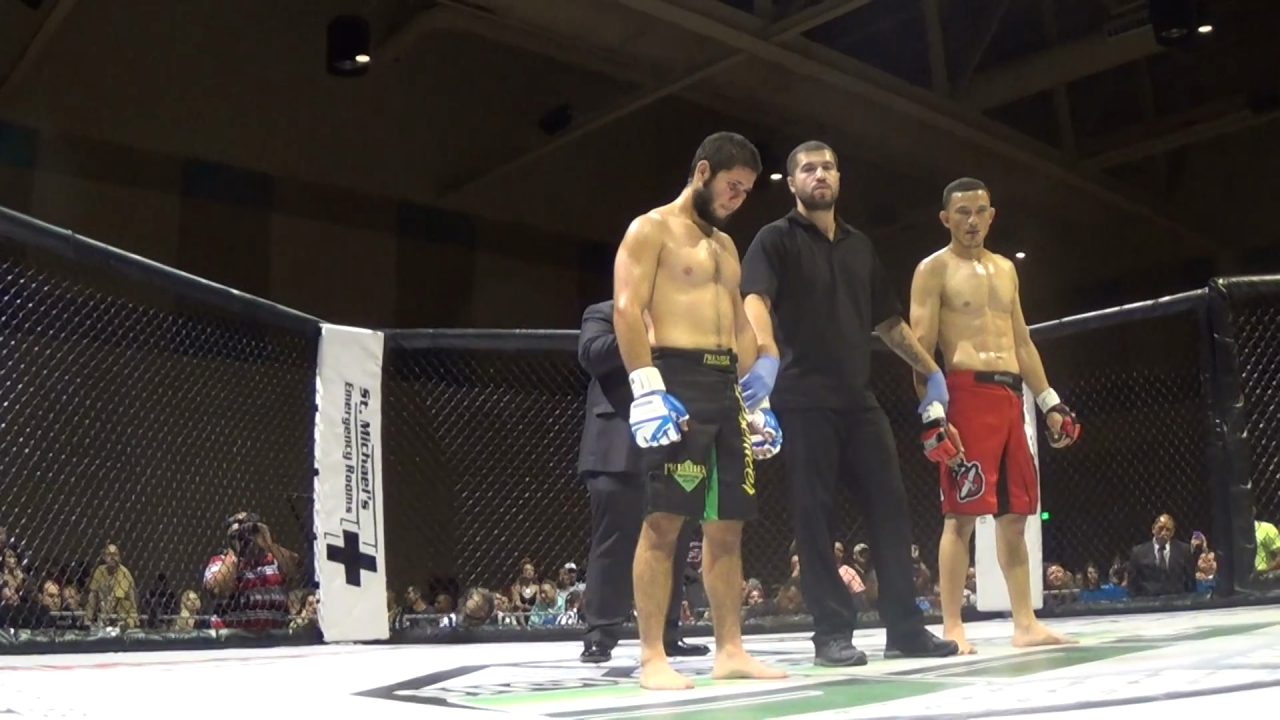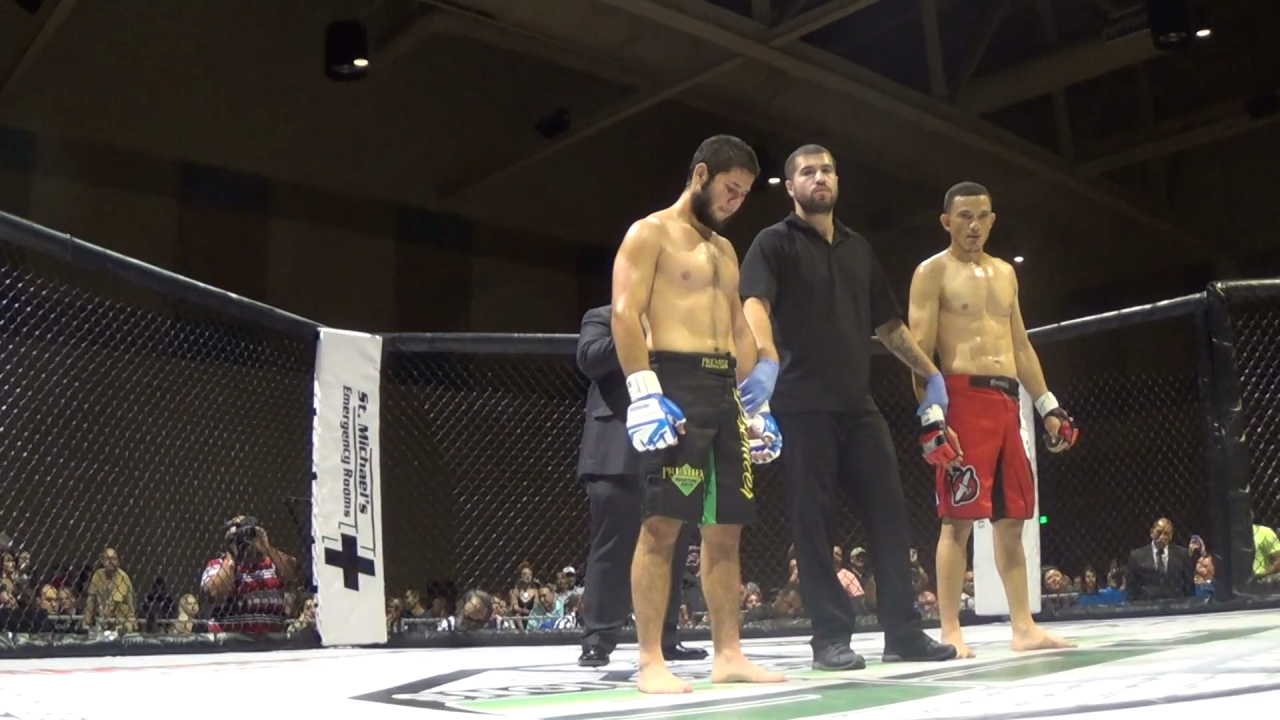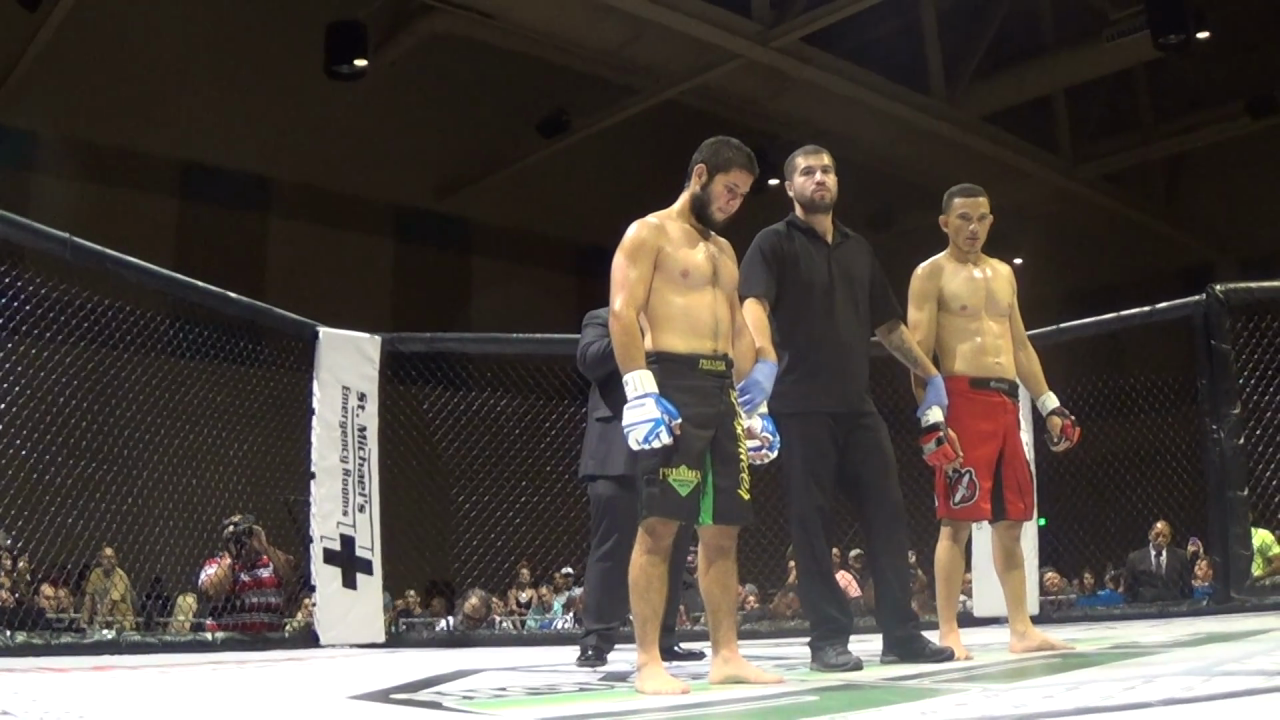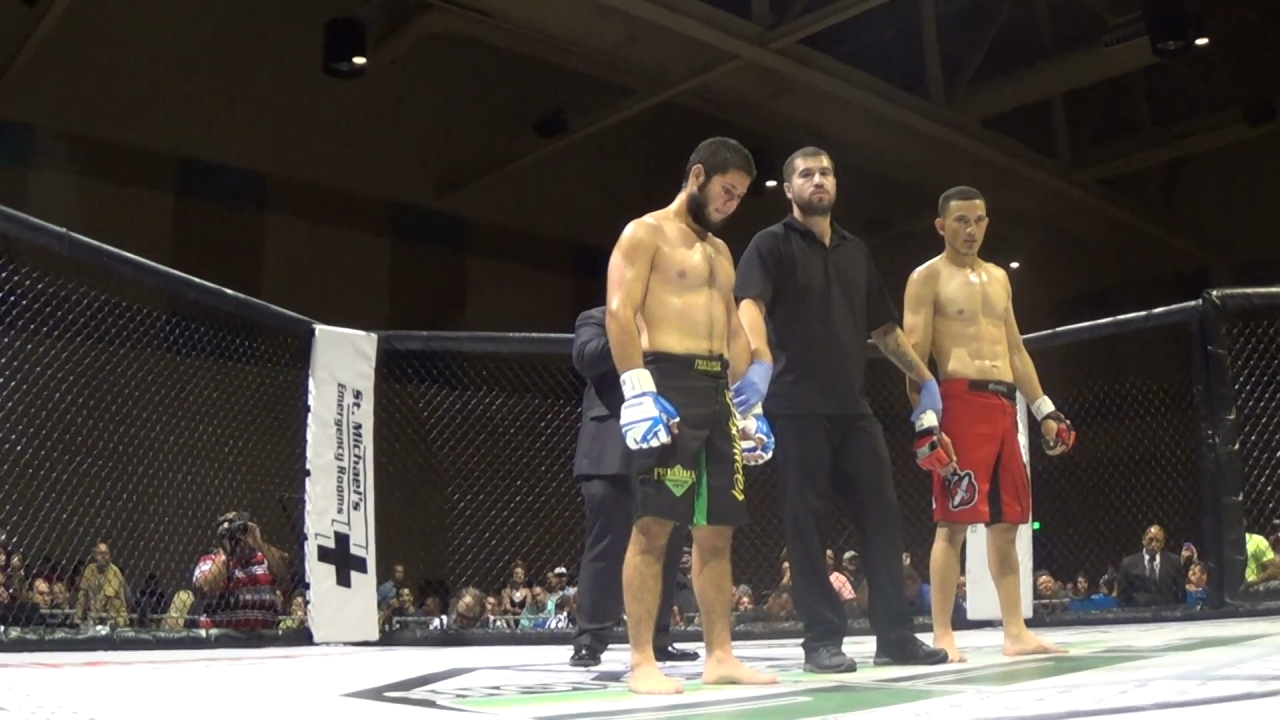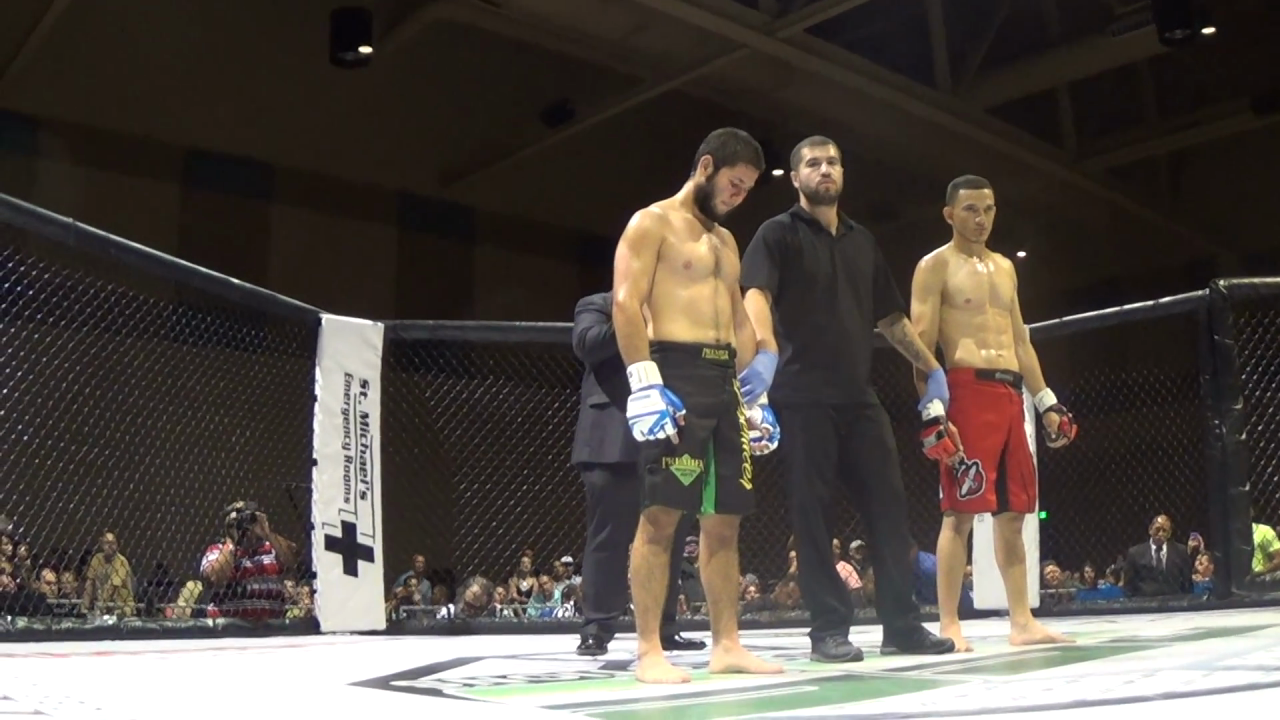
dt=0.4s
person 1, frame 1
left shoulder: (726, 246)
right shoulder: (651, 229)
right elbow: (627, 310)
left wrist: (757, 397)
right wrist: (648, 389)
left hip: (725, 387)
right hip: (677, 379)
left knee: (727, 526)
right knee: (663, 521)
left ankle: (729, 650)
right ankle: (652, 658)
person 1, frame 2
left shoulder: (725, 250)
right shoulder: (650, 233)
right elbow: (625, 315)
right wrist: (645, 393)
left hip: (724, 391)
right hip: (675, 384)
left knee: (726, 530)
right knee: (661, 525)
left ankle: (728, 653)
right ankle: (651, 661)
person 1, frame 3
left shoulder: (724, 251)
right shoulder: (649, 233)
right elbow: (622, 313)
right wrist: (641, 392)
left hip: (722, 392)
right hip: (672, 384)
left knee: (723, 531)
right knee: (659, 526)
left ankle: (726, 655)
right ankle: (648, 662)
person 1, frame 4
left shoulder: (720, 252)
right shoulder: (645, 233)
right elbow: (619, 314)
right wrist: (639, 391)
left hip: (716, 392)
right hip: (669, 384)
left knee: (716, 531)
right knee: (653, 525)
left ankle: (719, 655)
right ankle: (642, 662)
person 1, frame 5
left shoulder: (726, 241)
right shoulder: (652, 223)
right elbow: (626, 305)
right wrist: (645, 384)
left hip: (724, 381)
right hip: (675, 373)
left knee: (725, 519)
right knee: (661, 515)
left ankle: (726, 645)
right ankle: (649, 651)
person 2, frame 1
left shoulder: (860, 246)
right shoulder: (776, 239)
left elbow: (889, 321)
right elbow: (755, 300)
left wrist: (931, 370)
left hip: (858, 397)
right hip: (803, 398)
left knee: (890, 507)
right knee: (813, 515)
left ankle: (904, 626)
right ankle: (832, 633)
person 2, frame 2
left shoulder: (858, 248)
right shoulder: (776, 242)
left elbow: (888, 323)
right elbow: (755, 303)
left wrist: (931, 373)
right wrist: (766, 360)
left hip: (858, 401)
right hip: (802, 402)
left knee: (890, 511)
right knee: (812, 519)
left ankle: (903, 631)
right ankle: (830, 637)
person 2, frame 3
left shoulder: (858, 249)
right shoulder: (775, 243)
left elbow: (888, 324)
right elbow: (754, 304)
left wrist: (931, 375)
right wrist: (766, 361)
left hip: (856, 403)
right hip: (801, 403)
left knee: (888, 513)
right knee: (810, 520)
left ankle: (901, 632)
right ankle: (828, 638)
person 2, frame 4
left shoulder: (855, 252)
right shoulder: (772, 244)
left elbow: (884, 327)
right elbow: (750, 305)
left wrist: (926, 379)
right wrist: (761, 362)
left hip: (852, 405)
right hip: (796, 405)
left knee: (882, 515)
right knee: (805, 521)
left ankle: (895, 634)
right ankle: (822, 640)
person 2, frame 5
left shoulder: (862, 241)
right shoulder: (779, 233)
left elbow: (890, 317)
right elbow: (756, 294)
left wrist: (933, 368)
right wrist: (767, 352)
left hip: (858, 394)
right hip: (802, 394)
left knee: (889, 504)
right knee: (812, 511)
left ankle: (901, 623)
right ankle: (829, 628)
person 3, frame 1
left shoulder: (1005, 269)
right shoulder: (934, 270)
right elbow: (922, 348)
left wrist: (1050, 403)
right wrist: (933, 414)
left hip: (1010, 397)
right hip: (967, 395)
left knee: (1015, 515)
right knee: (961, 514)
left ankle: (1026, 623)
right ankle: (952, 627)
person 3, frame 2
left shoulder: (1005, 273)
right shoulder: (933, 273)
right elbow: (920, 351)
left wrist: (1048, 406)
right wrist: (932, 416)
left hip: (1007, 401)
right hip: (963, 398)
left knee: (1012, 519)
right knee: (958, 518)
left ankle: (1024, 627)
right ankle: (951, 631)
person 3, frame 3
left shoulder: (1003, 274)
right shoulder: (931, 274)
left elbow: (1021, 346)
right elbow: (919, 352)
left wrist: (1050, 406)
right wrist: (931, 417)
left hip: (1006, 402)
right hip: (963, 400)
left knee: (1011, 521)
right knee: (957, 520)
left ankle: (1022, 629)
right ankle: (948, 633)
person 3, frame 4
left shoulder: (998, 278)
right shoulder: (927, 278)
right elbow: (915, 356)
left wrist: (1045, 410)
left hip: (1003, 406)
right hip: (961, 403)
left knee: (1006, 524)
right knee: (953, 523)
left ankle: (1016, 632)
right ankle: (942, 636)
person 3, frame 5
left shoulder: (1004, 268)
right shoulder: (935, 267)
right elbow: (922, 345)
left wrist: (1047, 402)
right wrist: (932, 412)
left hip: (1010, 395)
right hip: (968, 392)
left knee: (1013, 514)
right knee: (960, 512)
left ankle: (1023, 622)
right ankle: (949, 625)
person 4, frame 1
right shoulder: (603, 314)
right elbow: (590, 354)
right hip: (619, 449)
left knee: (672, 546)
right knee: (613, 545)
left ankle: (666, 635)
right ankle: (599, 637)
person 4, frame 2
right shoulder: (603, 317)
right elbow: (589, 358)
right hip: (619, 452)
left knee: (670, 549)
right knee: (612, 548)
left ankle: (665, 639)
right ankle: (598, 641)
person 4, frame 3
right shoulder: (603, 319)
right elbow: (589, 359)
right hip: (619, 452)
left knee: (670, 549)
right knee: (611, 549)
left ankle: (663, 640)
right ankle: (596, 641)
person 4, frame 4
right shoulder: (598, 319)
right elbow: (585, 358)
right hip: (614, 451)
left knee: (664, 549)
right knee: (605, 547)
left ankle: (657, 640)
right ankle: (590, 640)
person 4, frame 5
right shoulder: (598, 305)
right elbow: (586, 345)
right hip: (614, 440)
left knee: (668, 538)
right knee: (607, 537)
left ankle: (663, 628)
right ankle: (597, 629)
